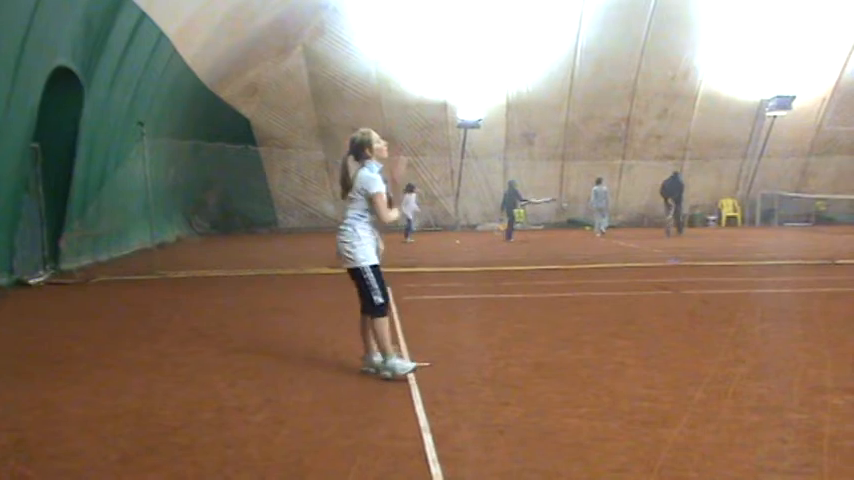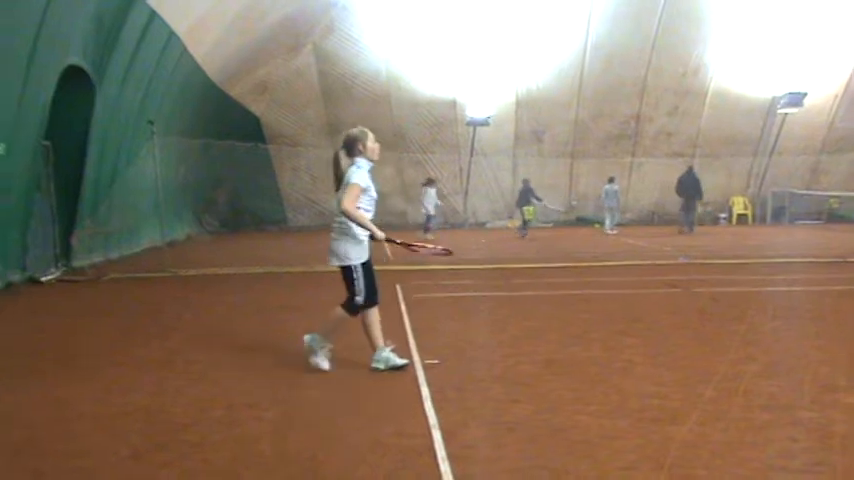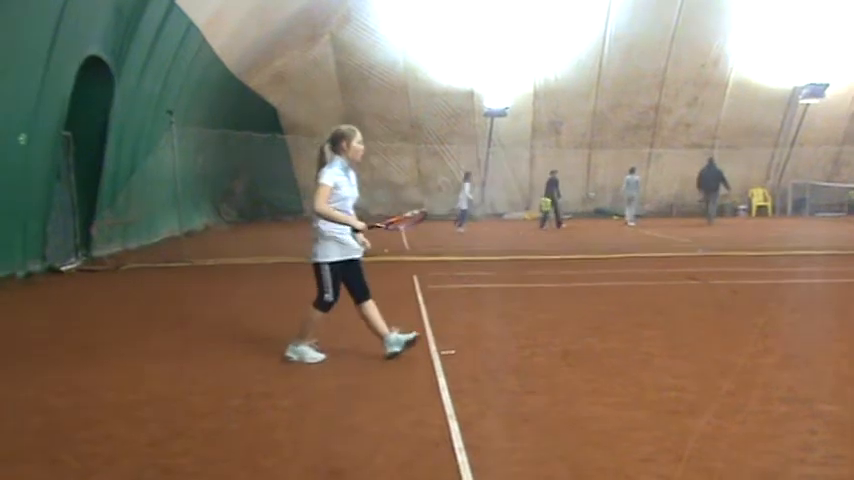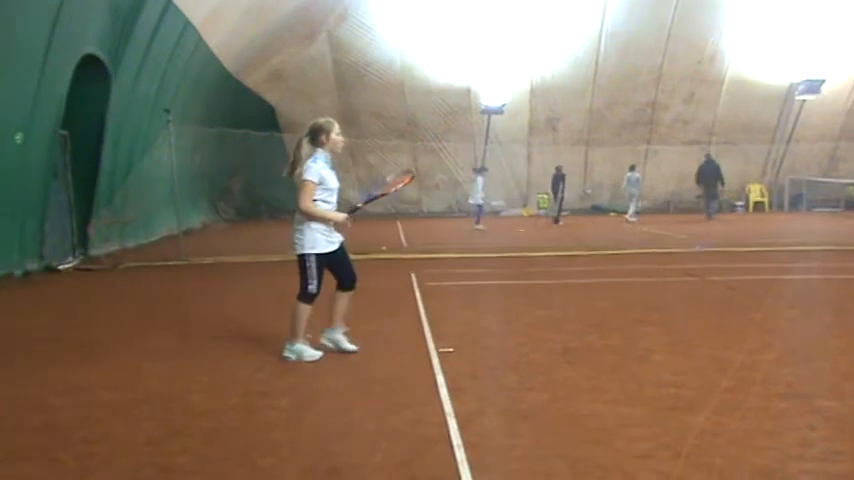
dt=0.3s
person 1, frame 1
left shoulder: (366, 173)
right shoulder: (371, 177)
right elbow: (385, 217)
left wrist: (376, 239)
right wrist: (395, 211)
left hip: (362, 244)
right hip: (358, 246)
left knee: (370, 303)
right knee: (379, 302)
left ankle: (371, 357)
right ankle: (389, 360)
person 1, frame 2
left shoulder: (361, 172)
right shoulder: (358, 172)
right elbow: (346, 206)
left wrist: (370, 231)
right wrist: (373, 229)
left hip: (359, 244)
right hip: (349, 245)
left knee: (370, 300)
right knee: (357, 302)
left ankle: (381, 354)
right ankle: (317, 341)
person 1, frame 3
left shoulder: (348, 173)
right shoulder: (330, 173)
right elbow: (320, 208)
left wrist: (357, 234)
right wrist: (352, 223)
left hip: (346, 245)
right hip: (328, 246)
left knee: (362, 294)
right knee: (327, 299)
left ankle: (391, 339)
right ankle: (298, 346)
person 1, frame 4
left shoulder: (326, 164)
right shoulder: (314, 166)
right elbow: (306, 206)
left wrist: (337, 216)
right wrist: (334, 218)
left hip: (329, 236)
right hip: (312, 237)
left knee: (348, 280)
right knee: (311, 290)
left ankle: (335, 334)
right ankle: (294, 345)
